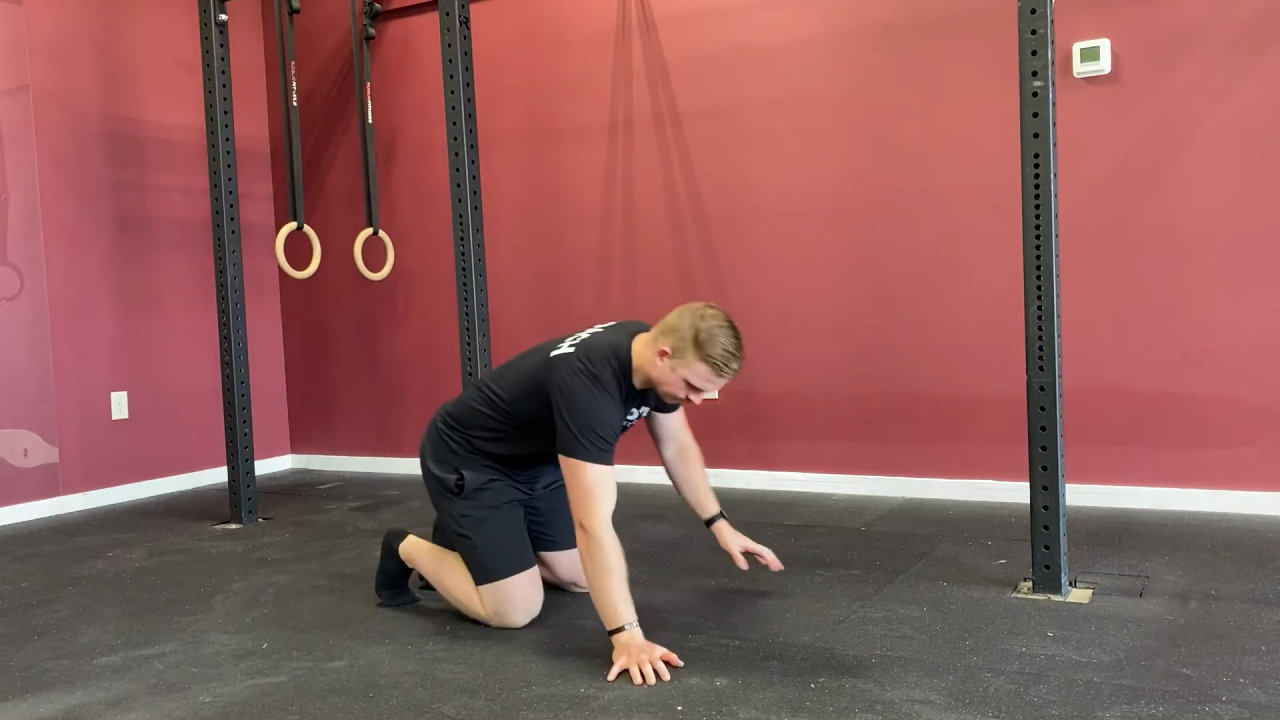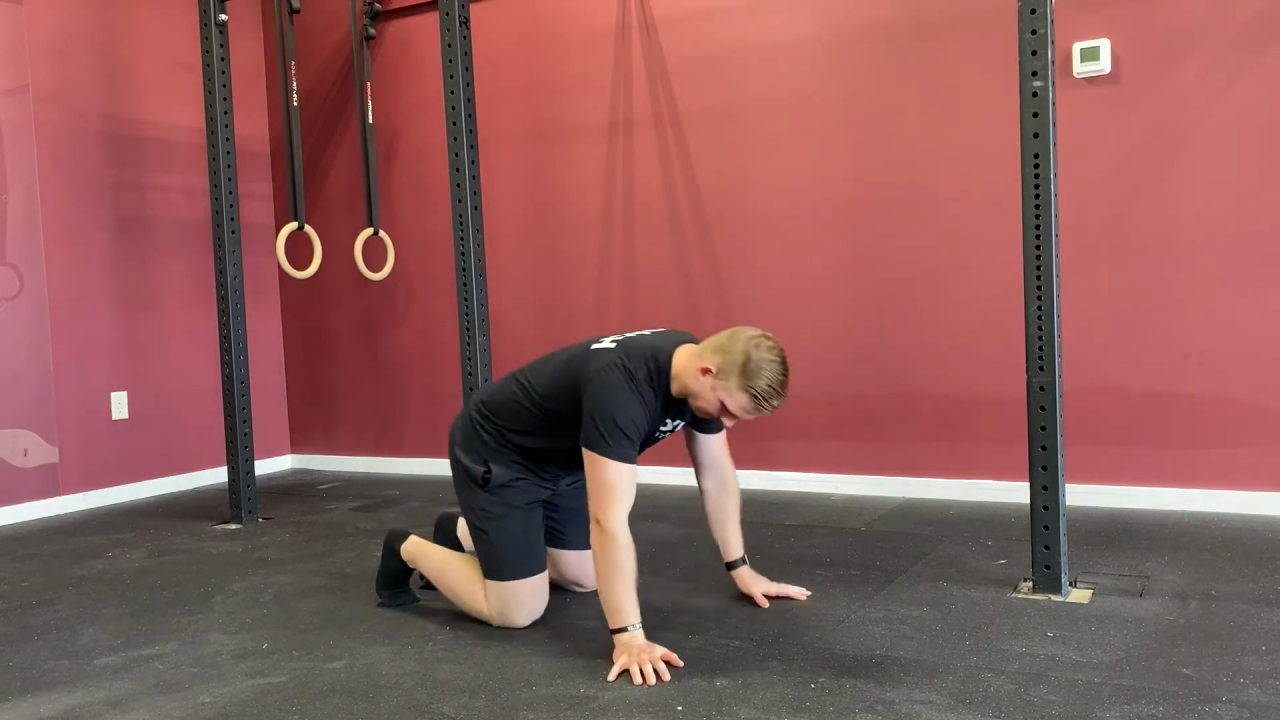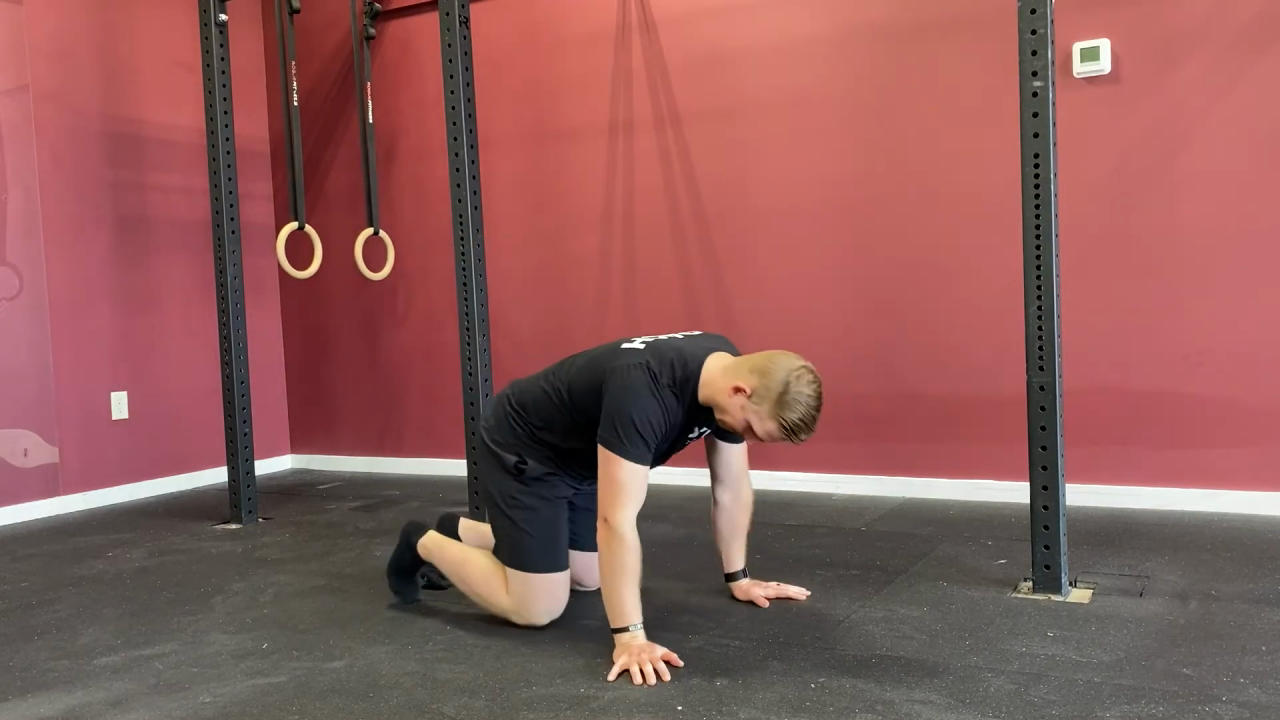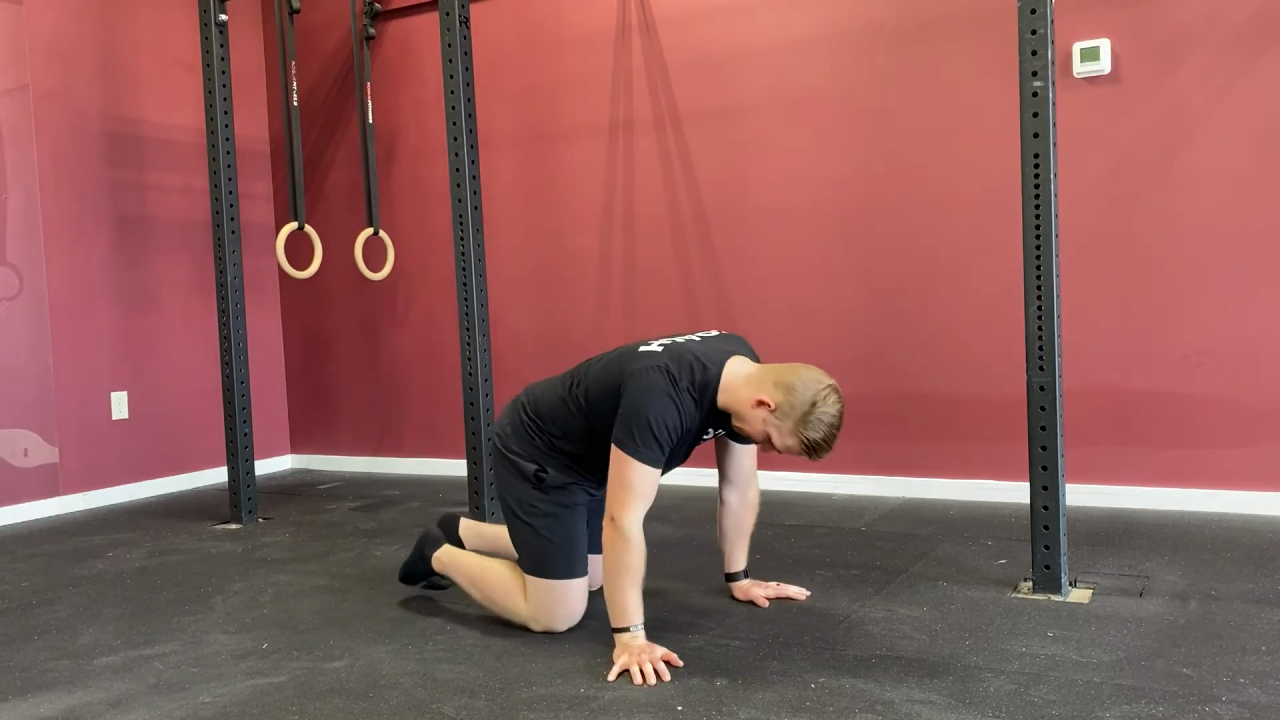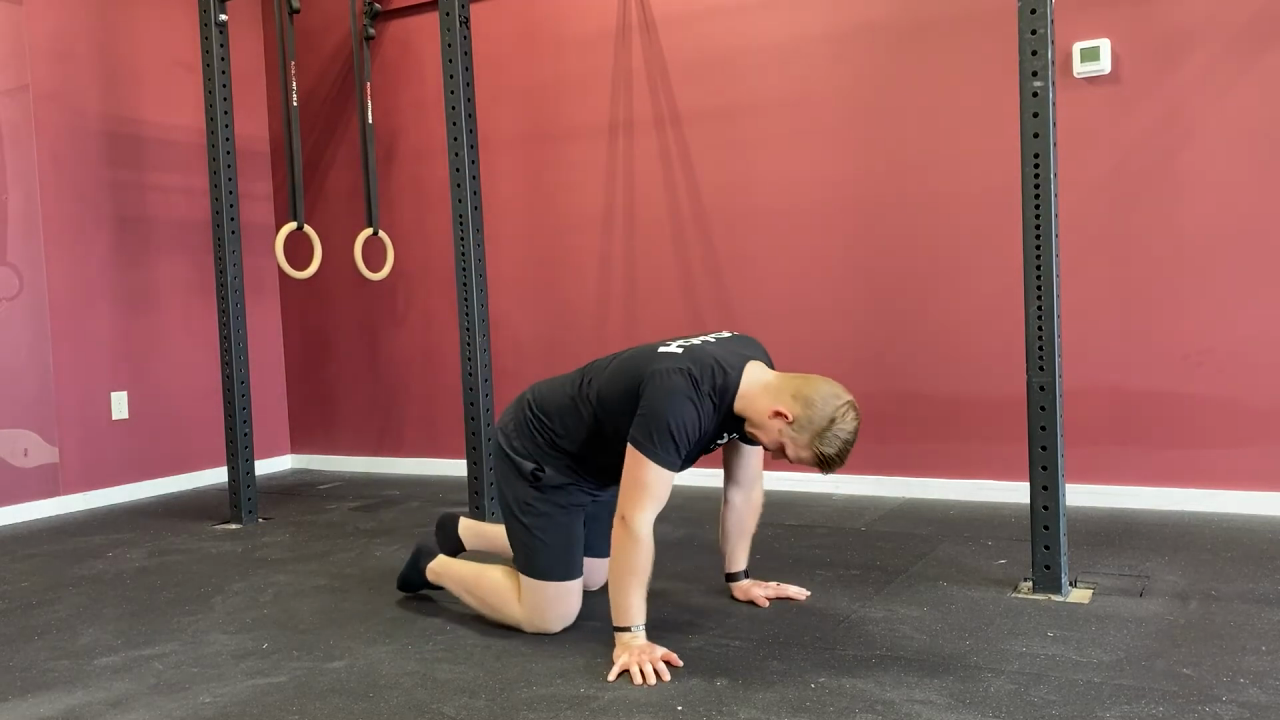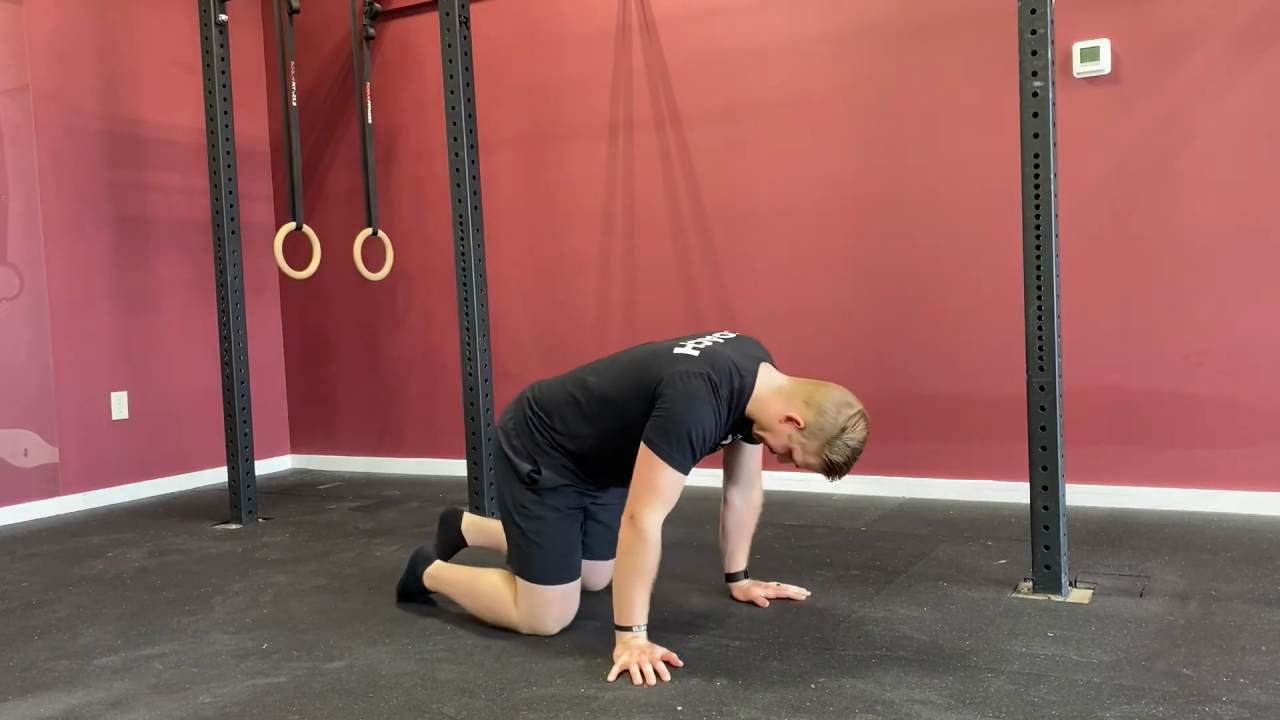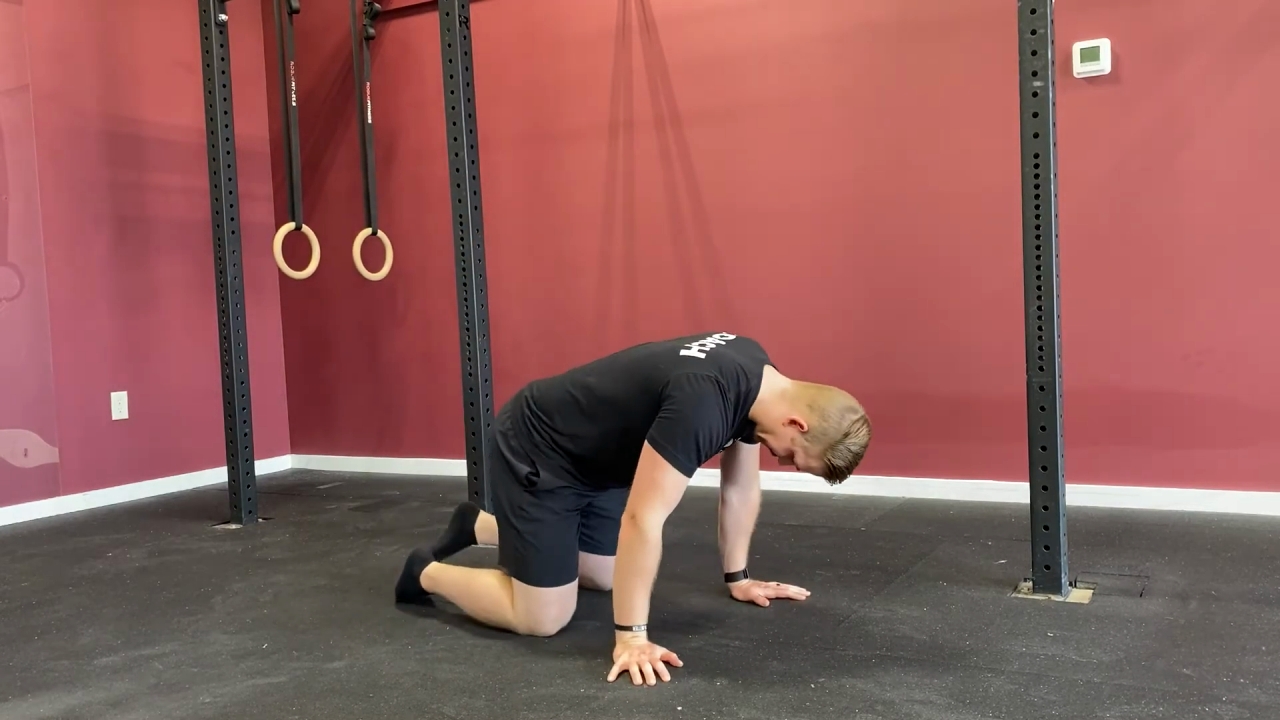
dt=0.2s
person 1, frame 1
left shoulder: (651, 354)
right shoulder: (589, 382)
left elbow: (677, 447)
right elbow: (594, 524)
left wrist: (720, 525)
right wrist: (627, 636)
left hip: (533, 457)
right hip: (468, 461)
left knee: (581, 577)
right knee: (517, 610)
left ankle: (460, 534)
right ankle: (411, 551)
person 1, frame 2
left shoulder: (700, 373)
right shoulder: (622, 385)
left elbow: (717, 477)
right elbow: (609, 520)
left wrist: (740, 567)
right wrist: (629, 637)
left hip: (557, 456)
right hip: (494, 453)
left knee: (583, 578)
right knee: (520, 610)
left ankle: (462, 532)
right ankle: (410, 551)
person 1, frame 3
left shoulder: (729, 374)
right shoulder: (644, 390)
left elbow: (732, 488)
right elbow: (617, 520)
left wrist: (738, 577)
right wrist: (629, 637)
left hip: (578, 455)
right hip: (521, 449)
left knee: (587, 577)
right knee: (537, 608)
left ankle: (461, 531)
right ankle: (426, 545)
person 1, frame 4
left shoulder: (748, 376)
right shoulder: (662, 394)
left elbow: (739, 489)
right elbow: (624, 519)
left wrist: (738, 577)
right wrist: (630, 637)
left hip: (590, 454)
right hip: (536, 453)
left knee: (590, 576)
right knee: (557, 614)
left ankle: (461, 532)
right ankle: (440, 554)
person 1, frame 5
left shoulder: (759, 380)
right shoulder: (681, 398)
left elbow: (743, 489)
right elbow: (634, 519)
left wrist: (738, 577)
right wrist: (631, 637)
left hip: (595, 455)
right hip: (539, 451)
left knee: (592, 576)
right knee: (551, 616)
left ankle: (460, 532)
right ankle: (435, 565)
person 1, frame 6
left shoulder: (760, 379)
right shoulder: (697, 400)
left elbow: (742, 489)
right elbow: (642, 519)
left wrist: (738, 577)
right wrist: (631, 637)
left hip: (596, 455)
right hip: (538, 452)
left knee: (593, 578)
right knee: (547, 617)
left ankle: (464, 527)
right ankle: (430, 573)
person 1, frame 7
left shoulder: (758, 380)
right shoulder: (704, 402)
left elbow: (740, 488)
right elbow: (642, 520)
left wrist: (737, 577)
right wrist: (631, 637)
left hip: (593, 451)
right hip: (535, 451)
left knee: (603, 575)
right knee: (544, 618)
left ankle: (478, 524)
right ankle: (426, 574)
